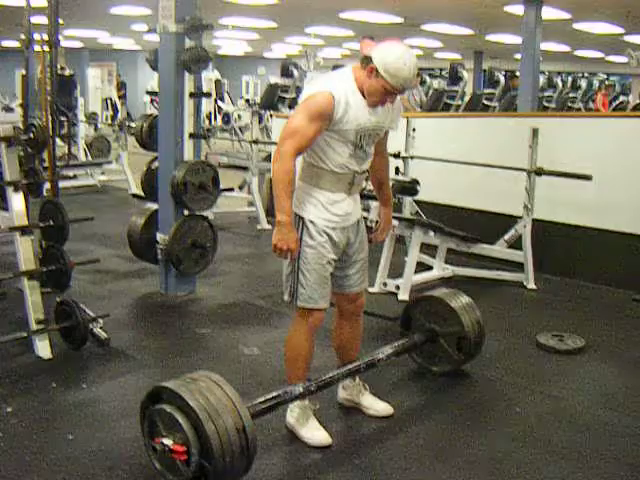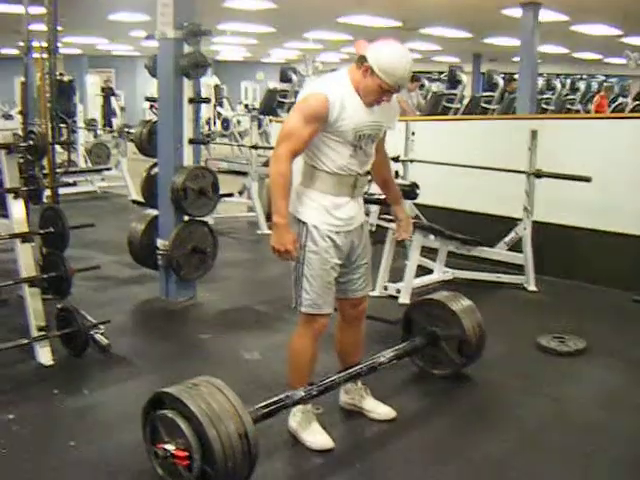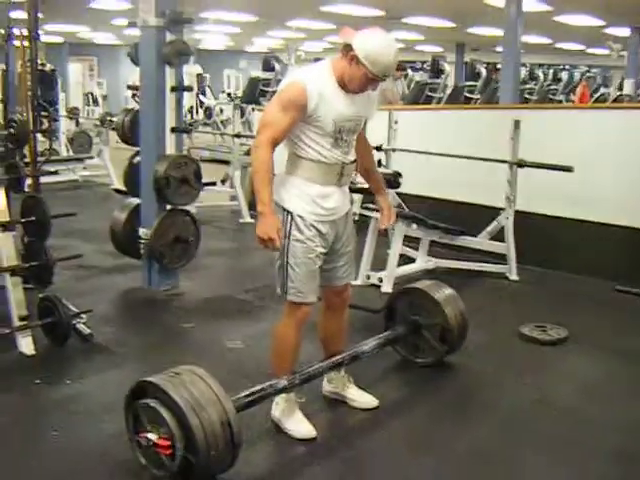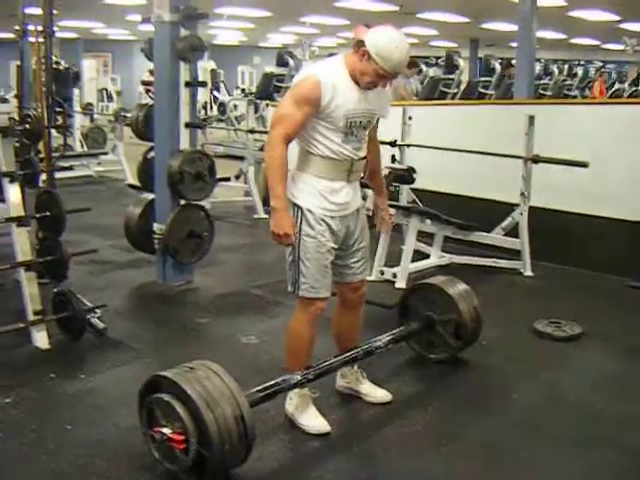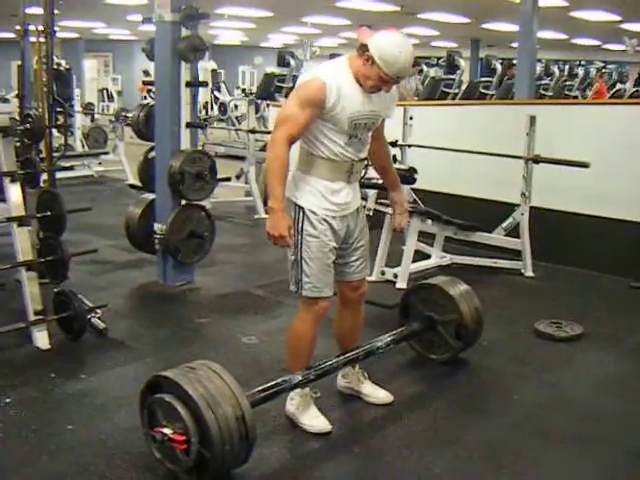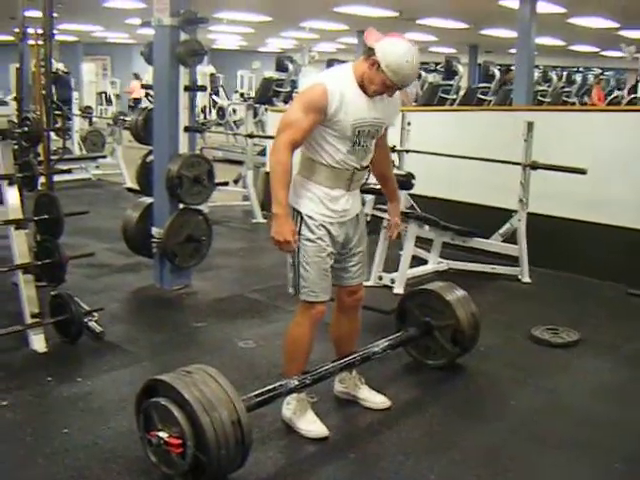
dt=0.4s
person 1, frame 1
left shoulder: (386, 102)
right shoulder: (327, 95)
right elbow: (285, 154)
left wrist: (386, 204)
right wrist: (282, 222)
left hip: (350, 214)
right hip: (313, 214)
left knee: (353, 304)
right knee: (311, 314)
left ankle: (351, 386)
right ankle: (298, 408)
person 1, frame 2
left shoulder: (384, 103)
right shoulder: (323, 96)
right elbow: (282, 156)
left wrist: (397, 202)
right wrist: (281, 223)
left hip: (355, 217)
right hip: (317, 219)
left knee: (355, 309)
right knee: (314, 319)
left ankle: (353, 390)
right ankle: (299, 411)
person 1, frame 3
left shoulder: (366, 93)
right shoulder: (304, 86)
right elbow: (263, 145)
left wrist: (381, 192)
right wrist: (265, 212)
left hip: (340, 207)
right hip: (302, 209)
left knee: (339, 297)
right knee: (299, 306)
left ankle: (336, 379)
right ankle: (284, 401)
person 1, frame 4
left shoulder: (379, 90)
right shoulder: (317, 81)
right elbow: (277, 140)
left wrist: (381, 195)
right wrist: (279, 207)
left hip: (351, 202)
right hip: (312, 204)
left knee: (354, 292)
right knee: (312, 303)
left ankle: (349, 374)
right ankle: (296, 396)
person 1, frame 5
left shoulder: (384, 92)
right shoulder: (322, 83)
right elbow: (279, 141)
left wrist: (396, 191)
right wrist: (276, 208)
left hip: (351, 202)
right hip: (313, 204)
left knee: (355, 292)
right knee: (315, 302)
left ankle: (351, 374)
right ankle: (298, 396)
person 1, frame 6
left shoulder: (388, 100)
right shoulder: (324, 90)
right elbow: (283, 146)
left wrist: (393, 200)
right wrist: (280, 214)
left hip: (351, 209)
right hip: (313, 210)
left knee: (352, 298)
right knee: (312, 308)
left ankle: (348, 379)
right ankle: (295, 401)
